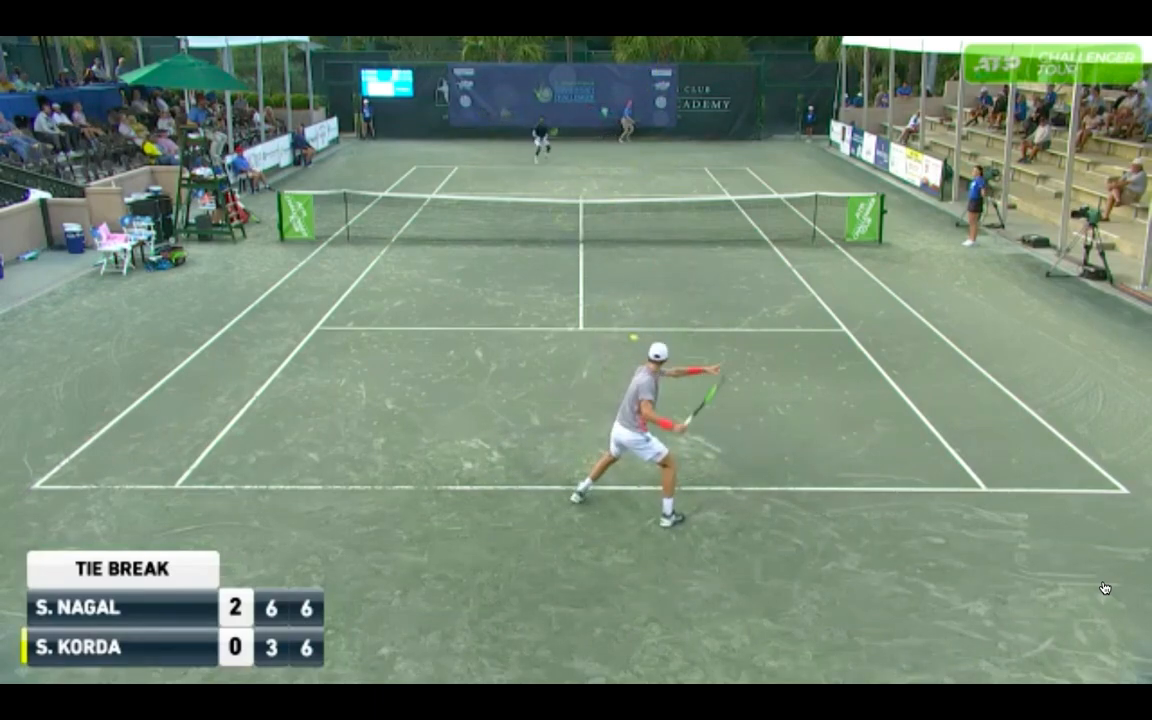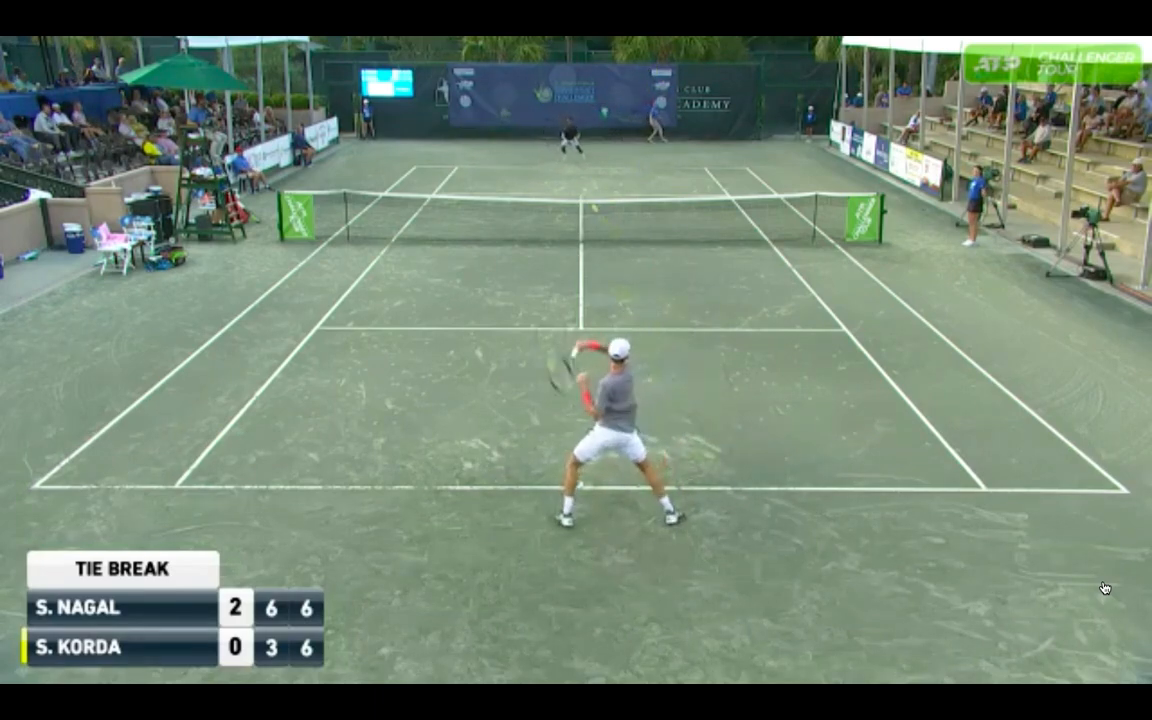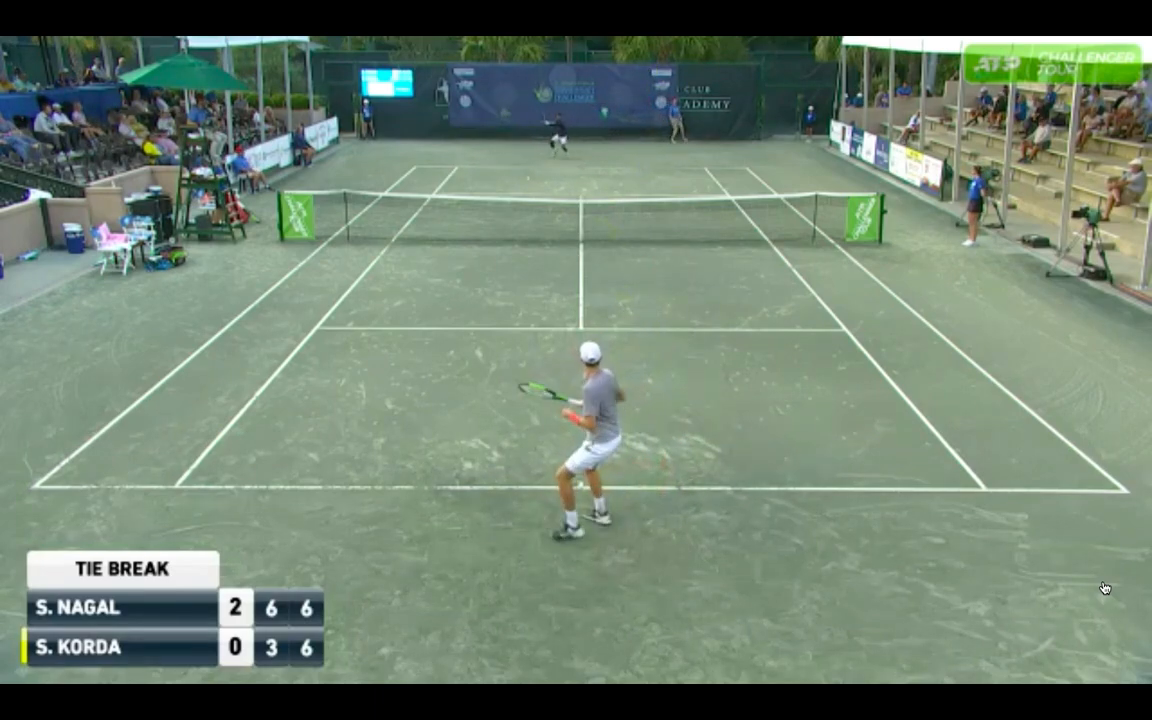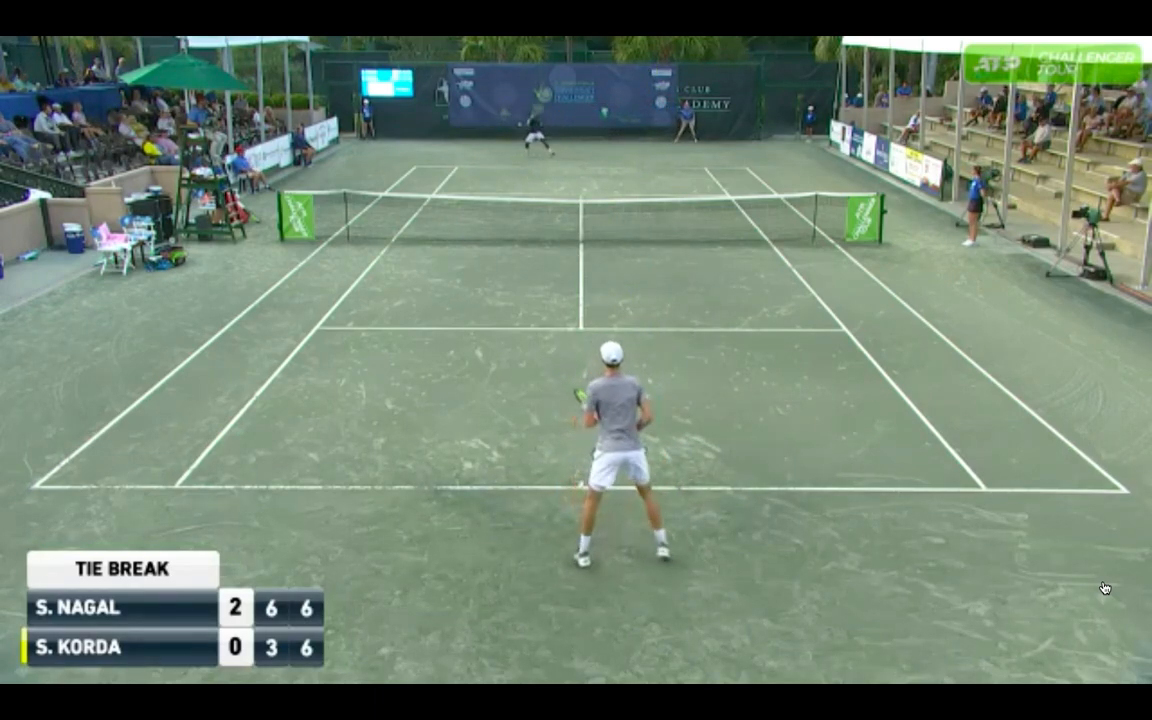
dt=0.5s
person 1, frame 1
left shoulder: (643, 370)
right shoulder: (647, 381)
left elbow: (674, 372)
right elbow: (646, 413)
left wrist: (704, 369)
right wrist: (672, 426)
left hip: (618, 428)
right hip: (634, 435)
left knee: (611, 456)
right knee: (670, 465)
left ankle: (581, 491)
right ankle: (667, 515)
person 1, frame 2
left shoulder: (606, 384)
right shoulder: (628, 370)
left elbow: (594, 413)
right elbow: (610, 353)
left wrist: (583, 388)
right wrist: (587, 344)
left hip: (606, 434)
right hip: (627, 433)
left knee: (573, 464)
right knee: (648, 469)
left ankle: (567, 515)
right ankle: (670, 512)
person 1, frame 3
left shoulder: (590, 389)
right shoulder: (608, 374)
left elbow: (590, 425)
right elbow: (621, 397)
left wrist: (570, 415)
left hip: (601, 443)
right hip: (614, 437)
left knee: (562, 476)
right knee: (589, 467)
left ankle: (573, 527)
right ankle: (601, 513)
person 1, frame 4
left shoulder: (595, 387)
right shoulder: (634, 383)
left elbow: (588, 423)
right elbow: (648, 416)
left hip: (608, 452)
right hip: (633, 450)
left knee: (592, 500)
right knee: (646, 493)
left ankle: (584, 553)
right ankle: (662, 544)
